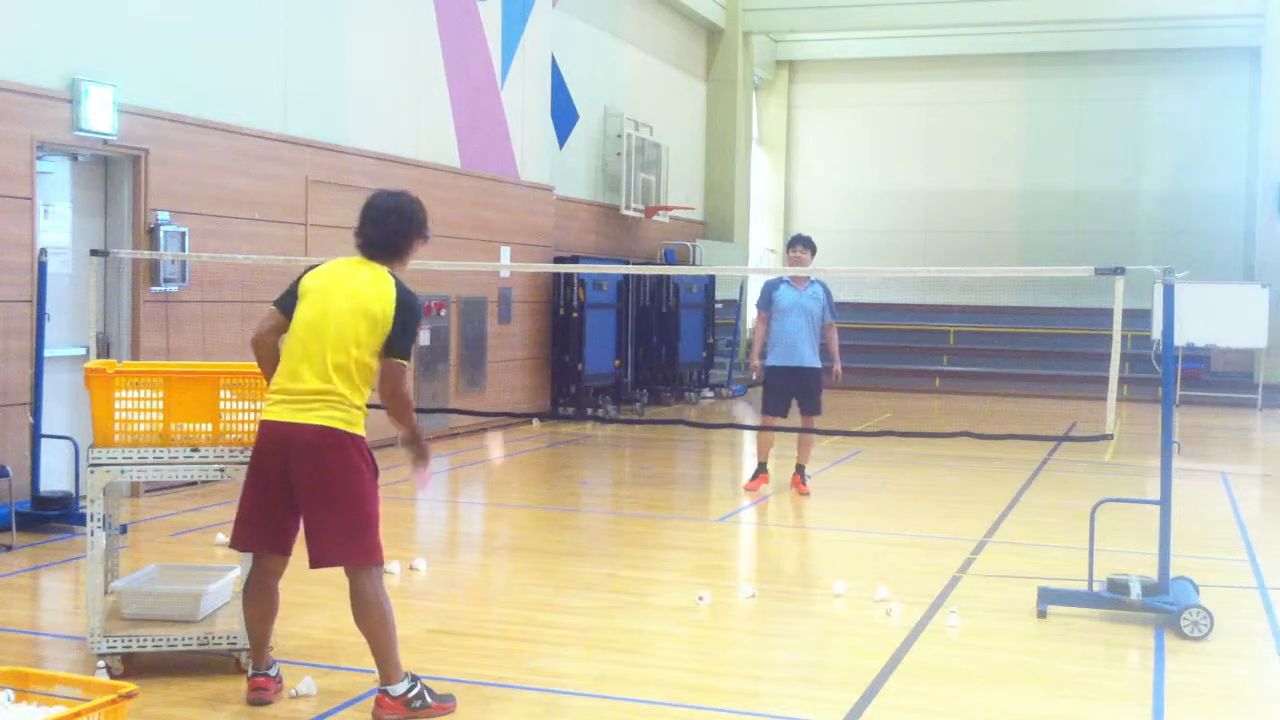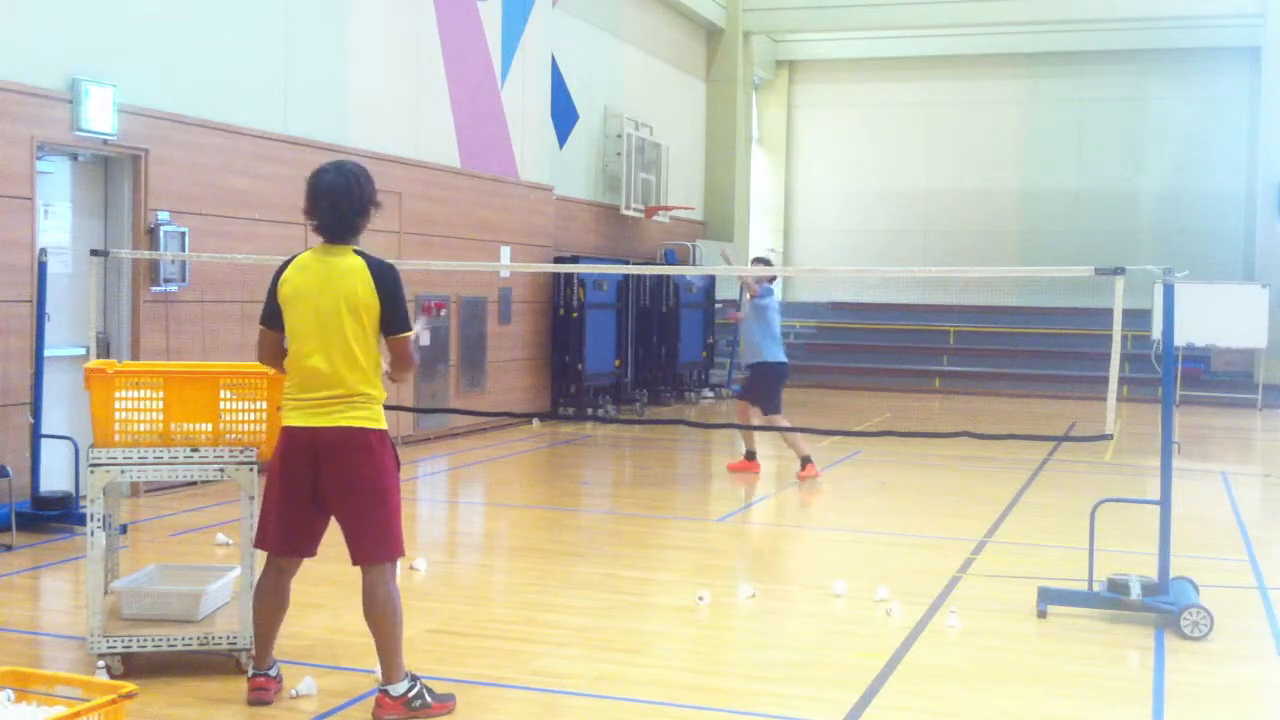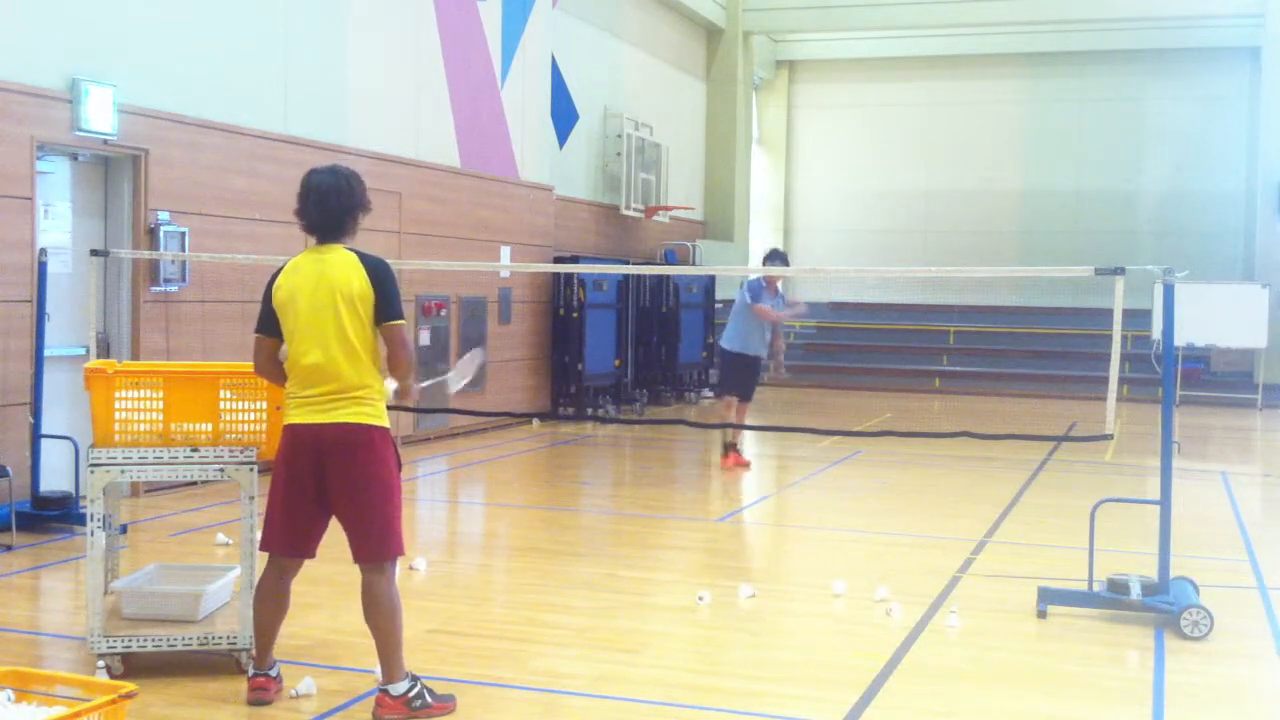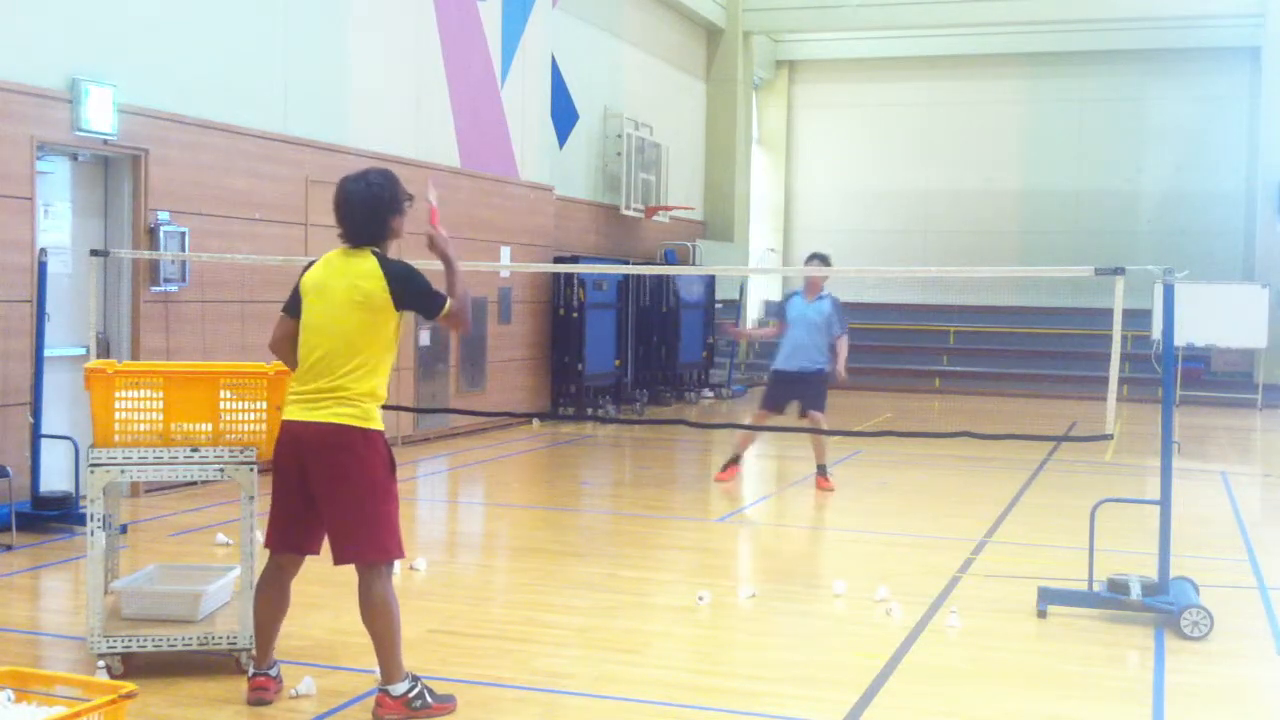
dt=1s
person 1, frame 1
left shoulder: (316, 274)
right shoulder: (401, 299)
left elbow: (262, 338)
right elbow: (393, 388)
right wrist: (415, 441)
left hip: (276, 428)
right hip: (333, 435)
left knee: (266, 560)
right knee: (363, 569)
left ankle: (261, 672)
person 1, frame 2
left shoulder: (288, 272)
right shoulder: (378, 274)
left elbow: (268, 353)
right elbow: (405, 362)
right wrist: (388, 373)
left hip: (298, 431)
right hip: (358, 433)
left knee: (281, 561)
right knee: (378, 565)
left ankle: (261, 672)
person 1, frame 3
left shoulder: (282, 278)
right shoulder: (371, 269)
left elbow: (264, 363)
right elbow: (401, 354)
right wrist: (404, 385)
left hip: (300, 432)
right hip: (359, 431)
left knee: (282, 561)
right knee: (378, 565)
left ankle: (261, 673)
person 1, frame 4
left shoulder: (315, 270)
right shoulder: (395, 275)
left elbow: (279, 344)
right elbow: (459, 318)
right wrist: (449, 260)
left hip: (296, 426)
right hip: (352, 432)
left knee: (283, 558)
right knee: (374, 564)
left ankle: (262, 672)
person 2, frame 1
left shoulder: (821, 290)
right shoulder: (773, 287)
left elbow: (829, 328)
right elbow: (761, 323)
left wrist: (836, 361)
right wrist: (755, 355)
left hip: (809, 365)
right hip: (777, 364)
left knee: (808, 420)
right knee: (769, 418)
left ankle: (800, 474)
right ankle: (761, 471)
person 2, frame 2
left shoulder: (765, 291)
right shoulder: (756, 301)
left elbow: (752, 288)
left wrist: (733, 266)
right wrist: (741, 319)
left hip: (770, 364)
right hip: (759, 364)
left knee: (772, 417)
right knee: (742, 406)
left ankle: (807, 462)
right ankle: (750, 459)
person 2, frame 3
left shoulder: (780, 298)
right shoulder: (752, 286)
left elbow: (777, 332)
right elbow: (766, 315)
left wrist: (779, 358)
right wrist: (792, 312)
left hip: (755, 355)
right hip: (732, 350)
left knee: (743, 404)
right knee: (729, 400)
left ankle: (733, 450)
right ankle: (727, 449)
person 2, frame 4
left shoulder: (831, 304)
right shoulder: (790, 300)
left elbow: (841, 338)
right elbow: (777, 330)
left wrist: (840, 364)
right wrist: (748, 334)
left hip: (814, 372)
right hip: (783, 369)
left knee: (816, 418)
right knee: (760, 416)
left ankle: (822, 472)
right ankle: (733, 463)
